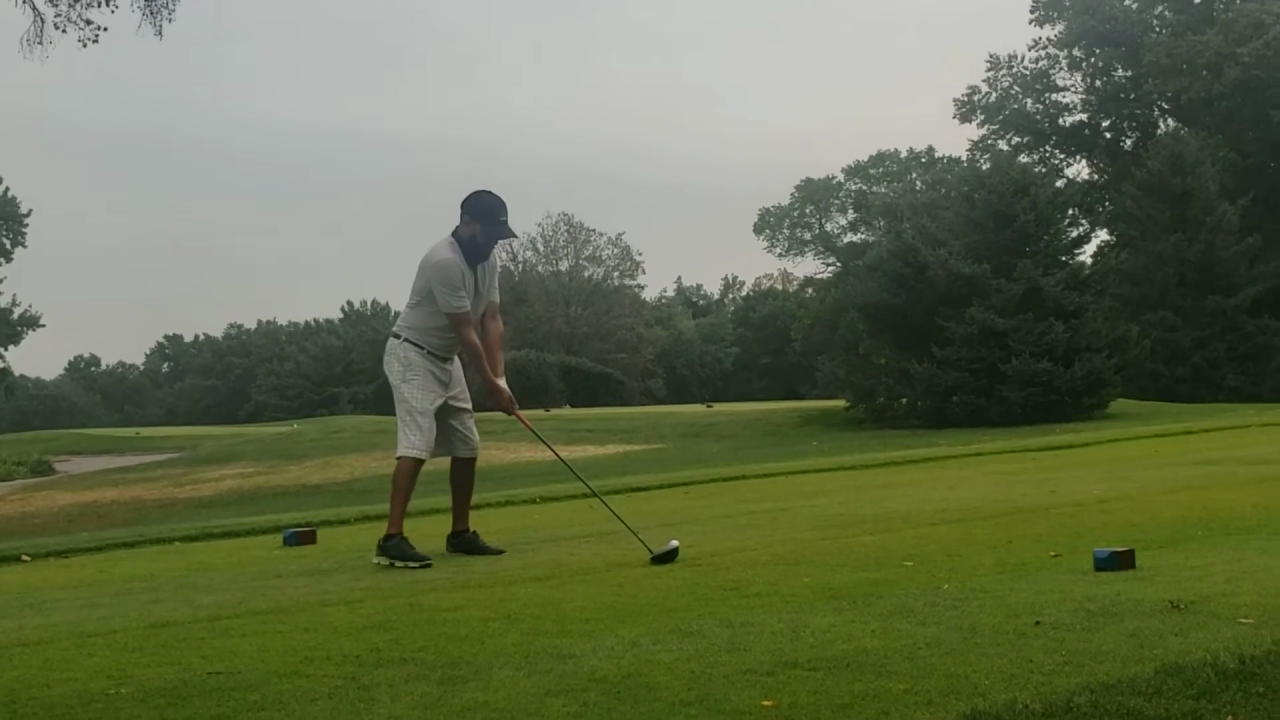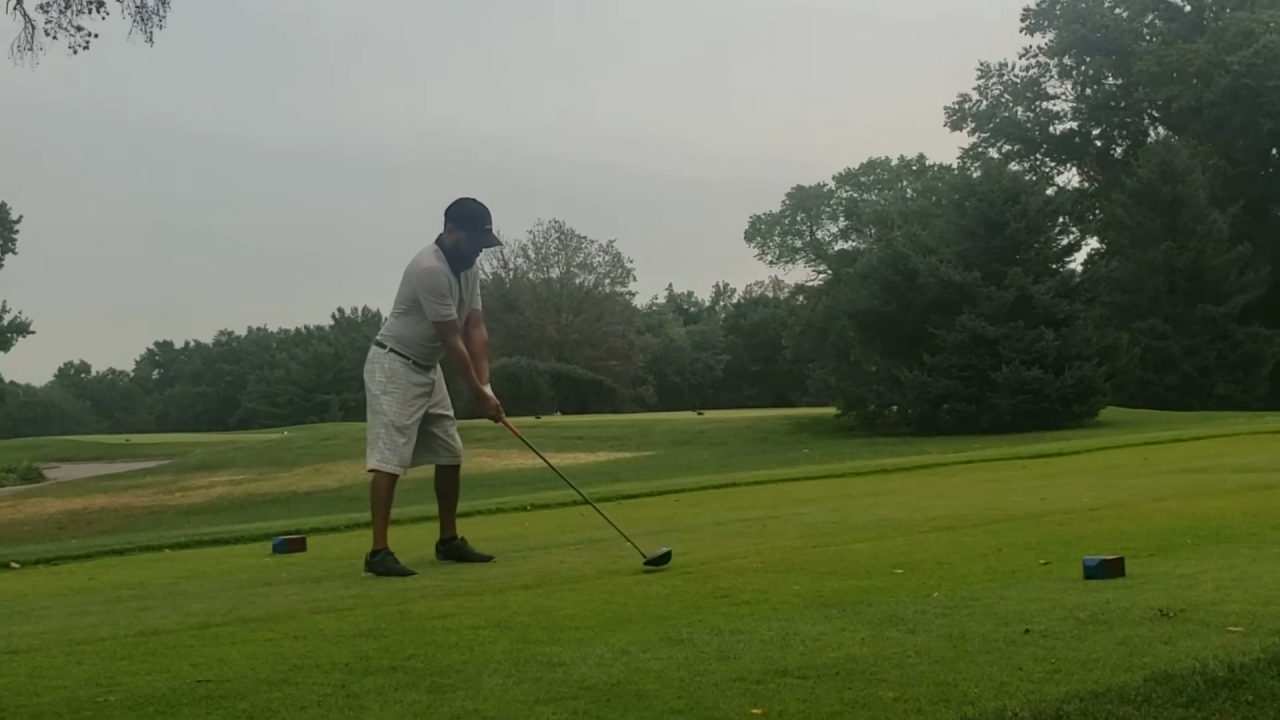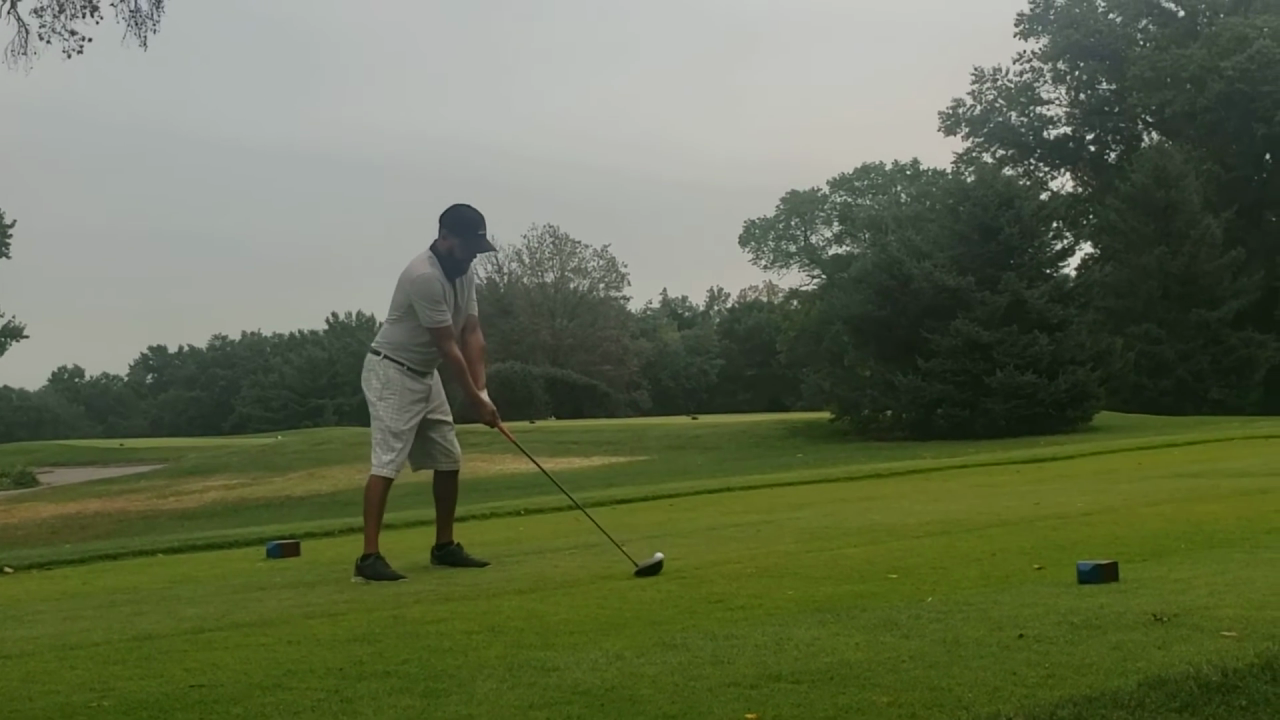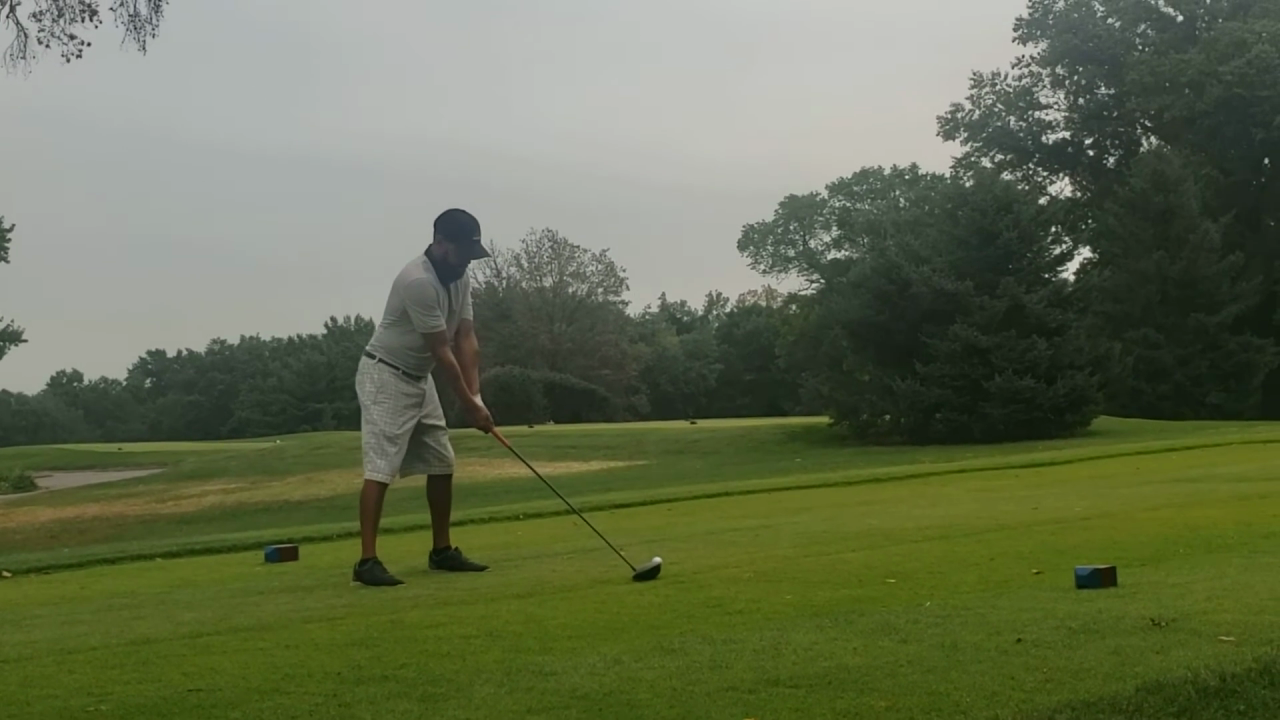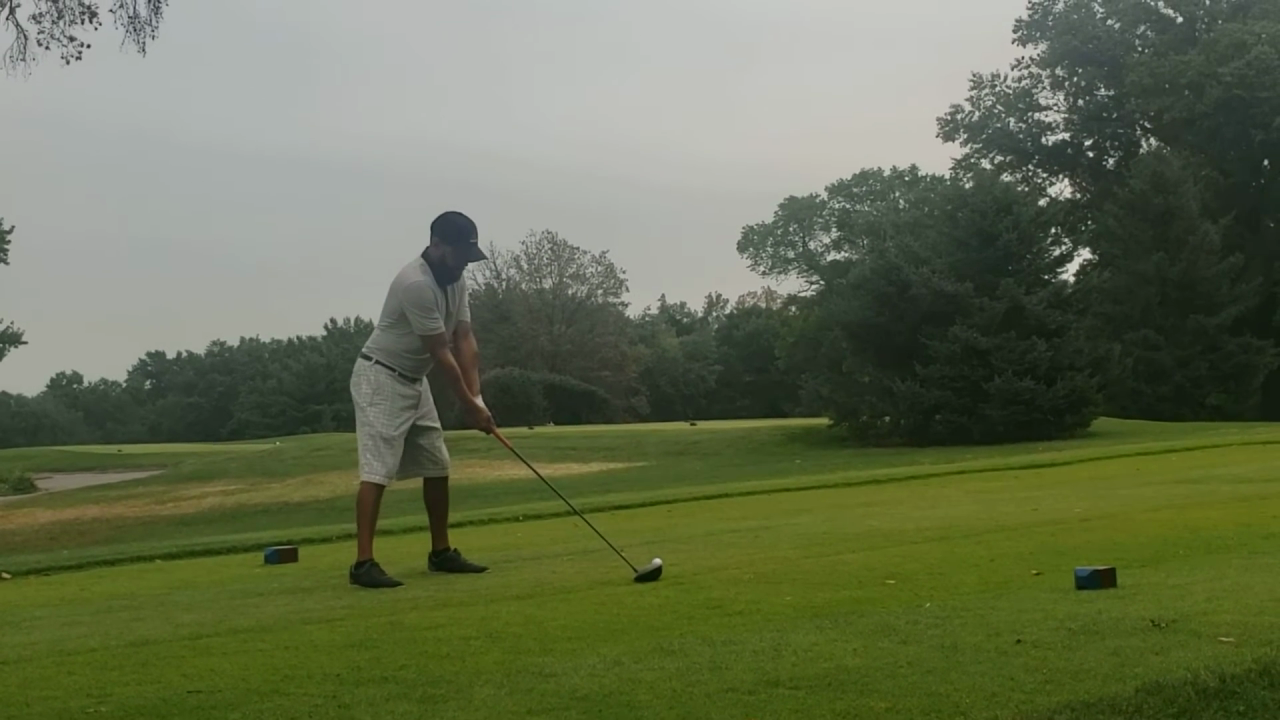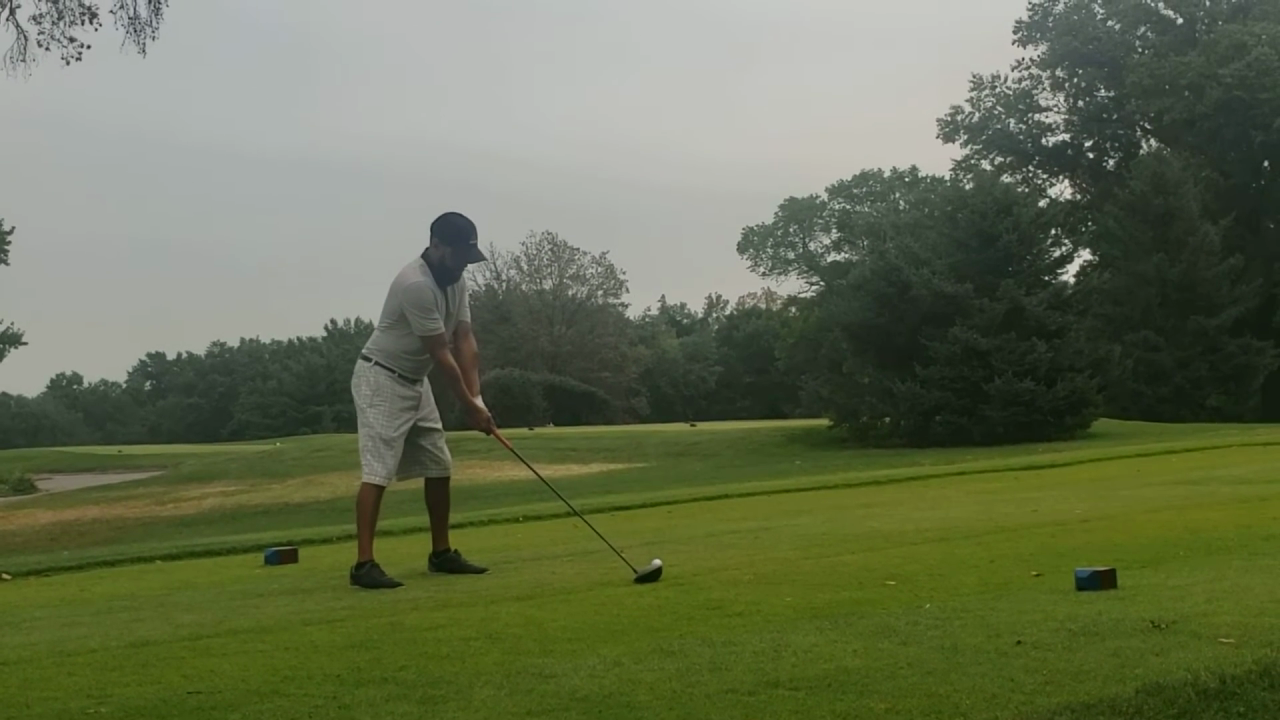
dt=0.4s
person 1, frame 1
left shoulder: (487, 261)
right shoulder: (444, 261)
left elbow: (491, 322)
right elbow: (466, 332)
left wrist: (500, 378)
right wrist: (492, 387)
left hip: (445, 360)
right hip: (412, 357)
left knee: (466, 446)
right knee: (416, 446)
left ankle: (460, 533)
right ankle: (392, 538)
person 1, frame 2
left shoulder: (469, 267)
right shoulder: (430, 269)
left elbow: (475, 329)
right elbow: (452, 339)
left wrist: (486, 385)
right wrist: (479, 394)
left hip: (427, 368)
right hip: (394, 366)
left knee: (449, 454)
right knee: (391, 458)
left ankle: (449, 540)
right ankle: (379, 552)
person 1, frame 3
left shoulder: (465, 274)
right shoulder: (424, 276)
left elbow: (472, 335)
right elbow: (448, 346)
left wrist: (482, 391)
right wrist: (475, 401)
left hip: (425, 375)
right hip: (391, 373)
left knee: (449, 460)
right knee: (387, 462)
left ankle: (444, 545)
right ankle: (369, 556)
person 1, frame 4
left shoulder: (459, 277)
right shoulder: (418, 281)
left elbow: (466, 339)
right elbow: (441, 350)
left wrist: (476, 396)
right wrist: (469, 405)
left hip: (419, 378)
right hip: (385, 376)
left knee: (441, 463)
right knee: (381, 467)
left ankle: (442, 550)
right ankle: (367, 561)
person 1, frame 5
left shoulder: (455, 280)
right shoulder: (416, 284)
left elbow: (464, 341)
right elbow: (441, 353)
left wrist: (477, 397)
right wrist: (469, 406)
left hip: (414, 381)
right hip: (381, 378)
left knee: (437, 466)
right knee: (378, 469)
left ankle: (441, 552)
right ankle: (363, 563)
person 1, frame 6
left shoulder: (456, 280)
right shoulder: (415, 284)
left elbow: (464, 342)
right elbow: (441, 353)
left wrist: (477, 398)
right wrist: (469, 407)
left hip: (415, 382)
right hip: (381, 380)
left knee: (438, 466)
right knee: (378, 470)
left ankle: (442, 552)
right ankle: (364, 563)
